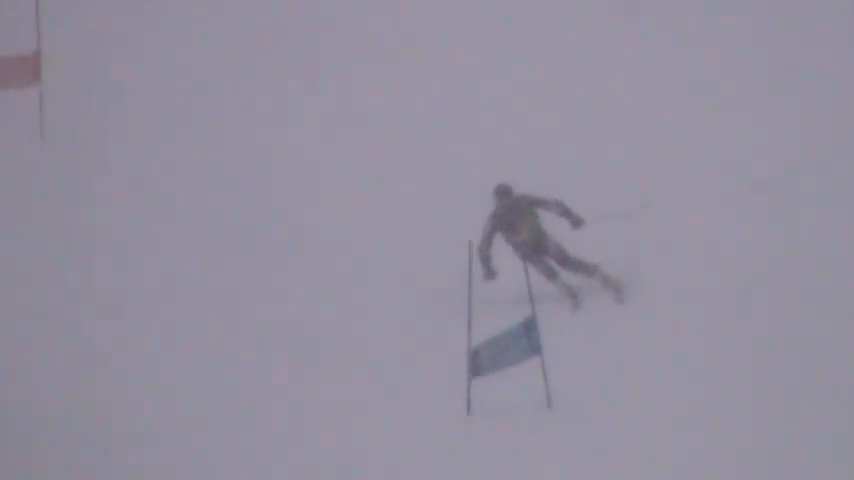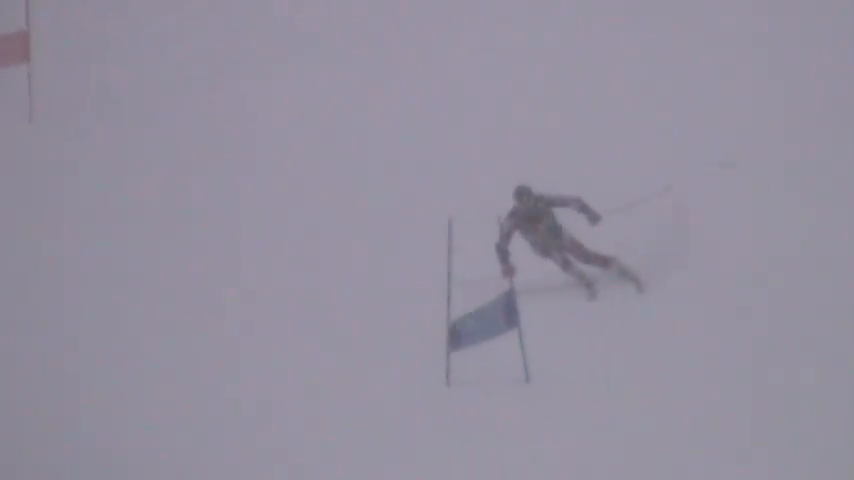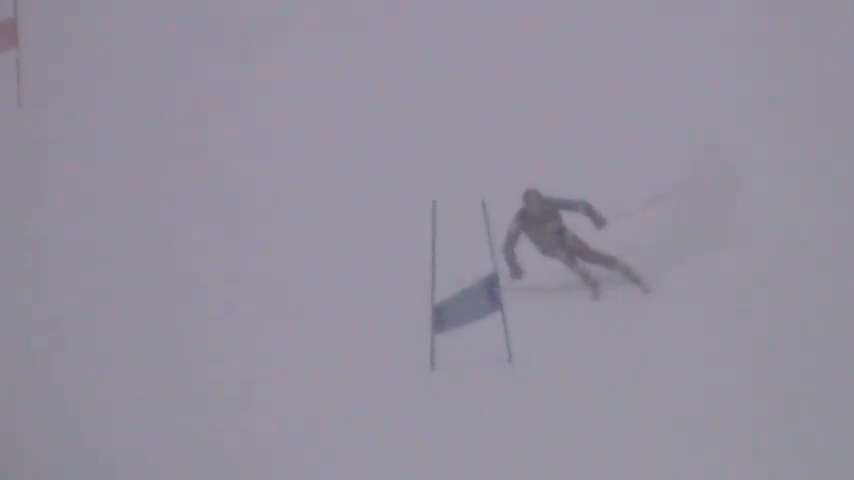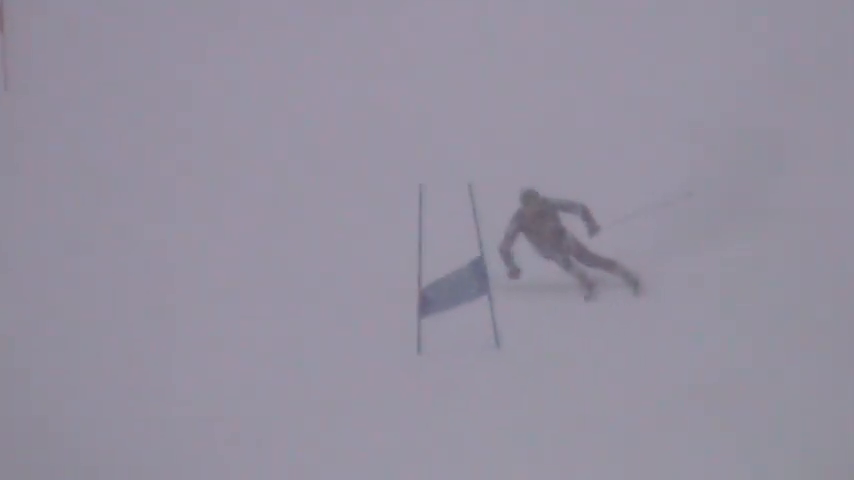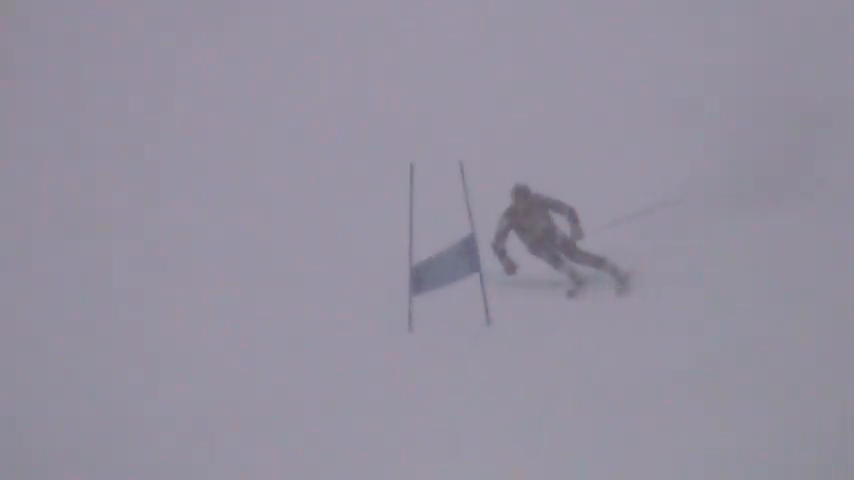
dt=0.1s
person 1, frame 1
left shoulder: (524, 200)
right shoulder: (495, 218)
left elbow: (553, 204)
right elbow: (484, 245)
left wrist: (571, 216)
right wrist: (487, 268)
left hip: (543, 240)
right hip: (526, 250)
left knee: (569, 263)
right knee: (543, 267)
left ankle: (610, 283)
right ankle: (569, 291)
person 1, frame 2
left shoulder: (542, 201)
right shoulder: (513, 218)
left elbow: (571, 201)
right elbow: (501, 245)
left wrist: (588, 212)
right wrist: (505, 265)
left hip: (560, 237)
right hip: (544, 247)
left knee: (586, 256)
right knee: (560, 259)
left ankle: (627, 274)
right ankle: (585, 281)
person 1, frame 3
left shoulder: (550, 203)
right shoulder: (521, 219)
left elbow: (578, 205)
right elbow: (508, 246)
left wrist: (594, 216)
right wrist: (513, 266)
left hip: (563, 237)
right hip: (547, 247)
left knee: (589, 255)
right knee: (565, 255)
left ankle: (630, 274)
right ankle: (590, 281)
person 1, frame 4
left shoulder: (549, 204)
right shoulder: (518, 220)
left elbow: (578, 207)
right elbow: (504, 247)
left wrist: (590, 222)
right wrist: (510, 266)
left hip: (563, 239)
right hip: (547, 249)
left knee: (586, 257)
right knee: (559, 257)
left ankle: (627, 276)
right ankle: (585, 281)
person 1, frame 5
left shoulder: (539, 200)
right shoulder: (509, 216)
left elbow: (566, 209)
right elbow: (497, 243)
left wrist: (575, 226)
right wrist: (506, 261)
left hip: (553, 236)
right hip: (536, 246)
left knee: (574, 254)
right knee: (548, 255)
left ankle: (616, 273)
right ankle: (575, 278)
